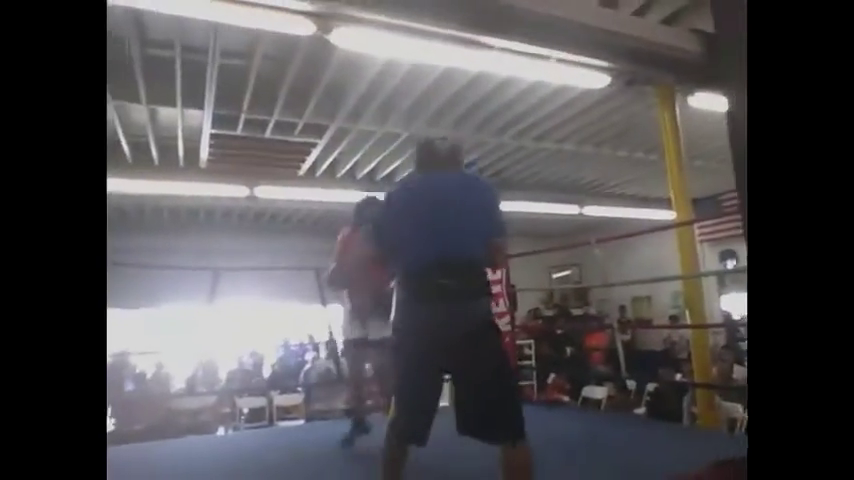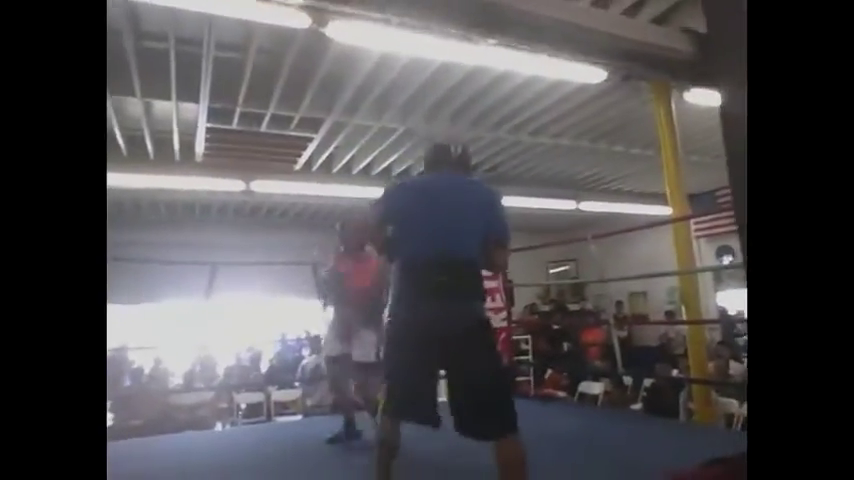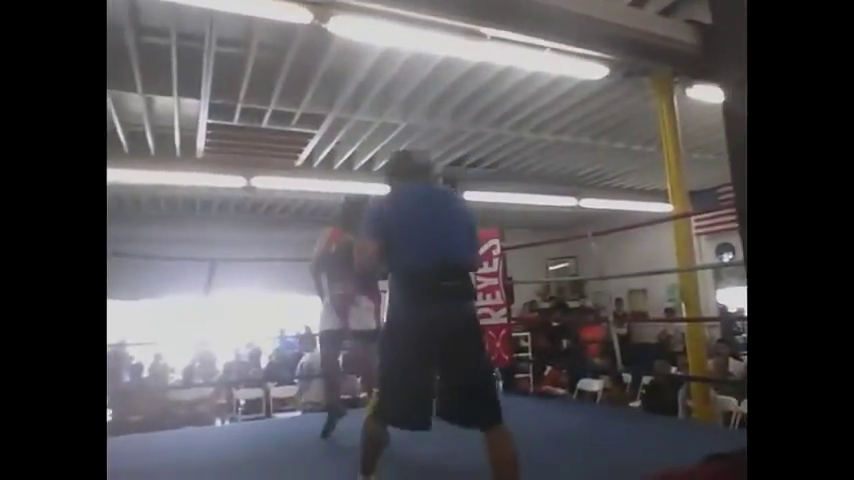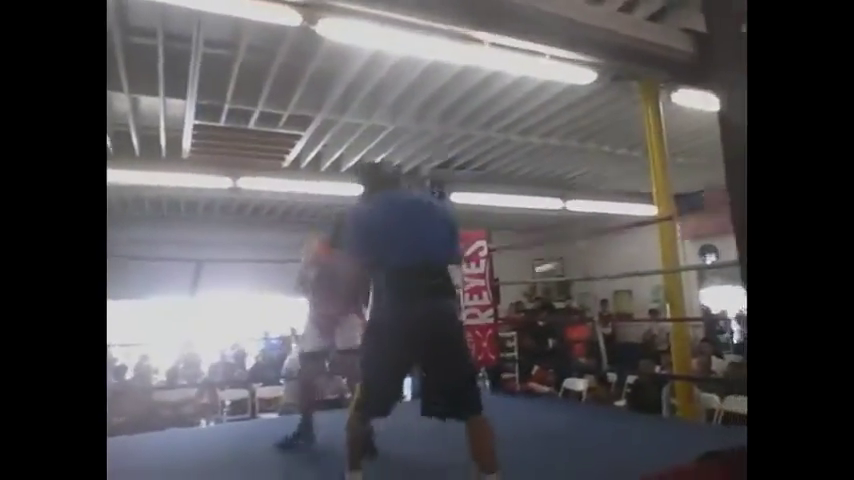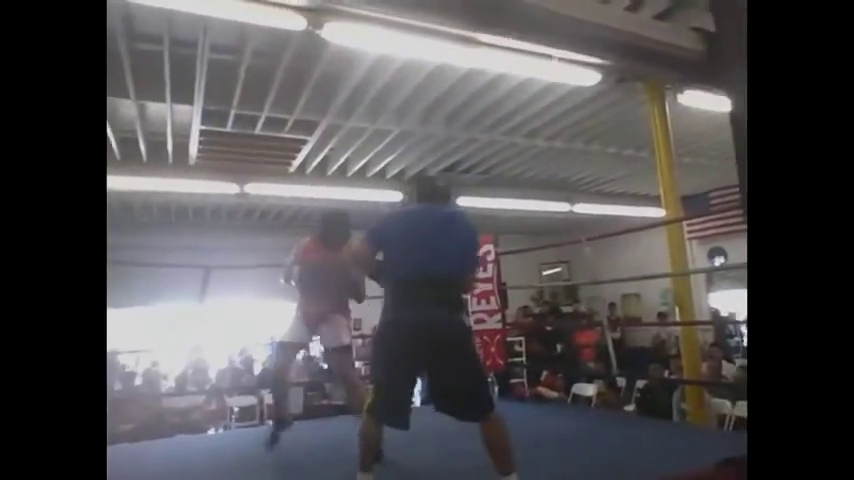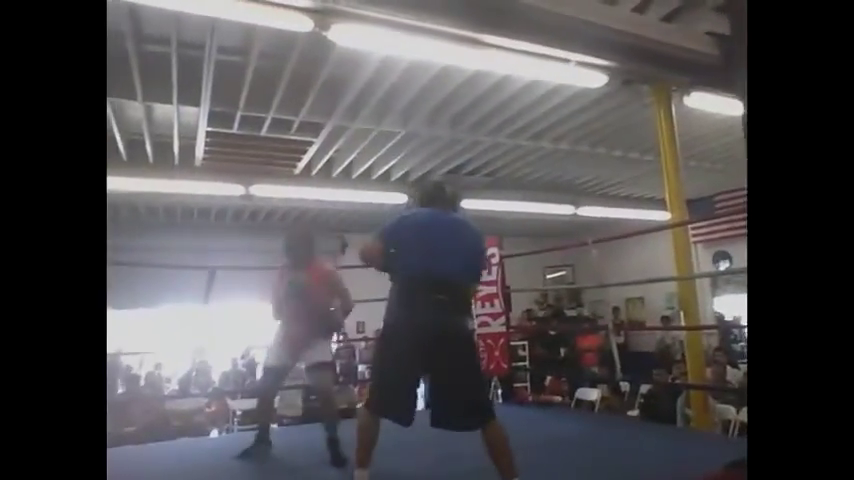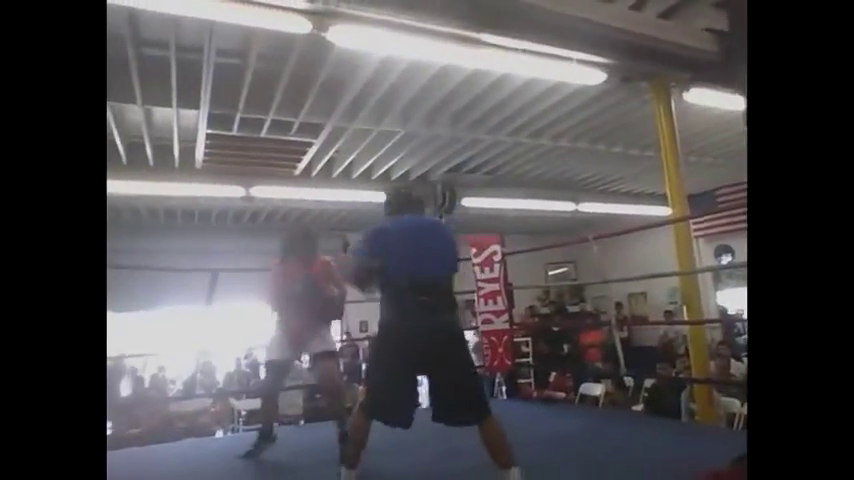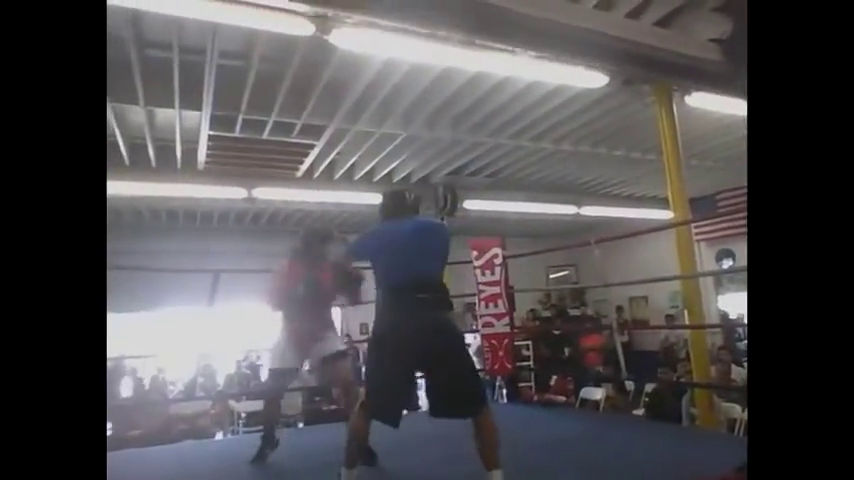
dt=0.2s
person 1, frame 1
left shoulder: (397, 197)
right shoulder: (480, 189)
left elbow: (384, 258)
right elbow: (497, 255)
left hip: (415, 317)
right hip: (470, 311)
left knee: (404, 424)
right knee: (509, 428)
person 1, frame 2
left shoulder: (403, 191)
right shoulder: (485, 196)
left elbow: (377, 239)
right elbow: (499, 262)
left hip: (411, 313)
right hip: (465, 311)
left knee: (395, 407)
right knee: (501, 423)
person 1, frame 3
left shoulder: (386, 206)
right shoulder: (457, 205)
left elbow: (365, 260)
right elbow: (474, 261)
left wrist: (395, 256)
left hip: (410, 315)
right hip: (459, 312)
left knee: (383, 410)
right knee: (489, 418)
person 1, frame 4
left shoulder: (362, 214)
right shoulder: (436, 206)
left elbow: (359, 266)
right elbow: (455, 256)
left hip: (393, 313)
right hip: (441, 310)
left knee: (364, 405)
right knee: (470, 407)
person 1, frame 5
left shoulder: (393, 220)
right shoulder: (461, 223)
left elbow: (359, 255)
right elbow: (467, 282)
left hip: (400, 320)
right hip: (448, 321)
left knee: (378, 409)
right knee: (483, 409)
person 1, frame 6
left shoulder: (407, 221)
right shoulder: (471, 234)
left elbow: (369, 253)
right elbow: (470, 291)
left hip: (405, 320)
right hip: (453, 323)
left knee: (374, 405)
right knee: (483, 415)
person 1, frame 7
left shoulder: (382, 232)
right shoulder: (443, 232)
left elbow: (354, 275)
left hip: (398, 325)
right hip: (442, 323)
left knee: (368, 407)
right knee: (479, 411)
person 1, frame 8
left shoulder: (377, 236)
right shoulder: (438, 230)
left hip: (393, 325)
right hip: (437, 321)
left knee: (368, 407)
right knee: (477, 406)
person 2, frame 1
right shoulder: (348, 237)
right elbow: (335, 278)
left hip: (381, 309)
right hip: (357, 310)
left knee: (382, 369)
right knee: (354, 369)
right ankle: (358, 422)
person 2, frame 2
left shoulder: (377, 263)
right shoulder: (339, 263)
left elbow: (382, 297)
right elbow: (327, 294)
right wrist: (329, 284)
left hip: (365, 326)
right hip: (341, 325)
left knee: (364, 385)
right knee: (337, 380)
right ankle: (350, 427)
person 2, frame 3
right shoulder: (331, 236)
right elbow: (317, 266)
left hip: (362, 299)
right hip: (335, 300)
left knee: (365, 358)
right knee: (327, 359)
right ankle: (333, 410)
person 2, frame 4
right shoulder: (316, 250)
left elbow: (366, 297)
right elbow: (302, 281)
right wrist: (316, 277)
left hip: (347, 318)
right hip: (319, 317)
left knee: (354, 373)
right knee: (306, 375)
right ankle: (305, 428)
person 2, frame 5
left shoulder: (348, 256)
right shoulder: (305, 247)
left elbow: (360, 296)
right elbow: (287, 276)
left wrist: (351, 280)
right wrist: (301, 275)
left hip: (334, 316)
right hip: (305, 314)
left knee: (346, 372)
right knee: (279, 366)
right ankle: (280, 419)
person 2, frame 6
left shoulder: (325, 272)
right shoulder: (286, 273)
left elbow: (347, 301)
right elbow: (278, 311)
left wrist: (335, 316)
right wrist: (289, 293)
left hip: (316, 337)
right hip: (288, 336)
left knee: (324, 389)
right knee: (265, 390)
left ankle: (333, 442)
right ankle: (262, 439)
person 2, frame 7
left shoulder: (325, 265)
right shoulder: (281, 267)
left elbow: (341, 291)
right elbow: (275, 303)
left wrist: (334, 303)
right wrist: (295, 292)
left hip: (317, 329)
right hip: (288, 330)
left knee: (332, 380)
right knee: (270, 386)
left ankle: (344, 436)
right ankle: (265, 435)
person 2, frame 8
left shoulder: (332, 268)
right shoulder: (287, 270)
left elbow: (353, 298)
right elbow: (276, 302)
left wrist: (351, 284)
right wrist: (299, 294)
left hip: (324, 332)
right hip: (292, 335)
left knee: (347, 380)
right knee: (272, 391)
right ankle: (268, 441)
